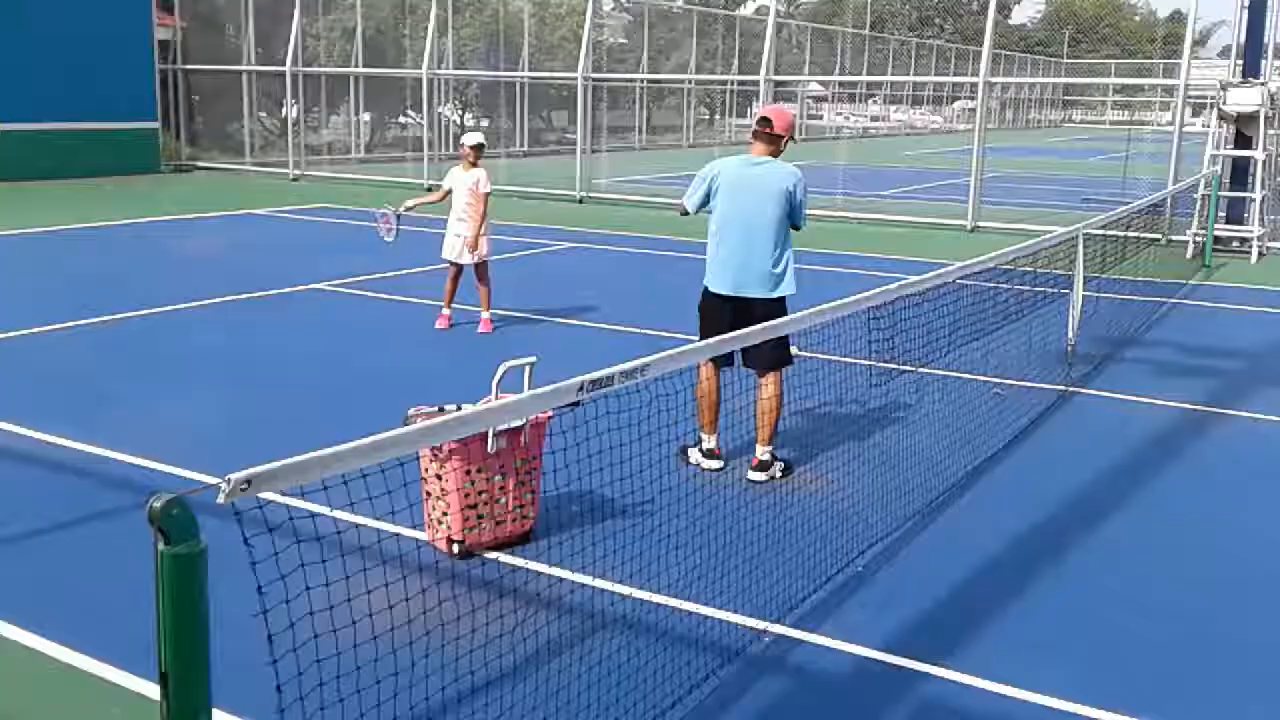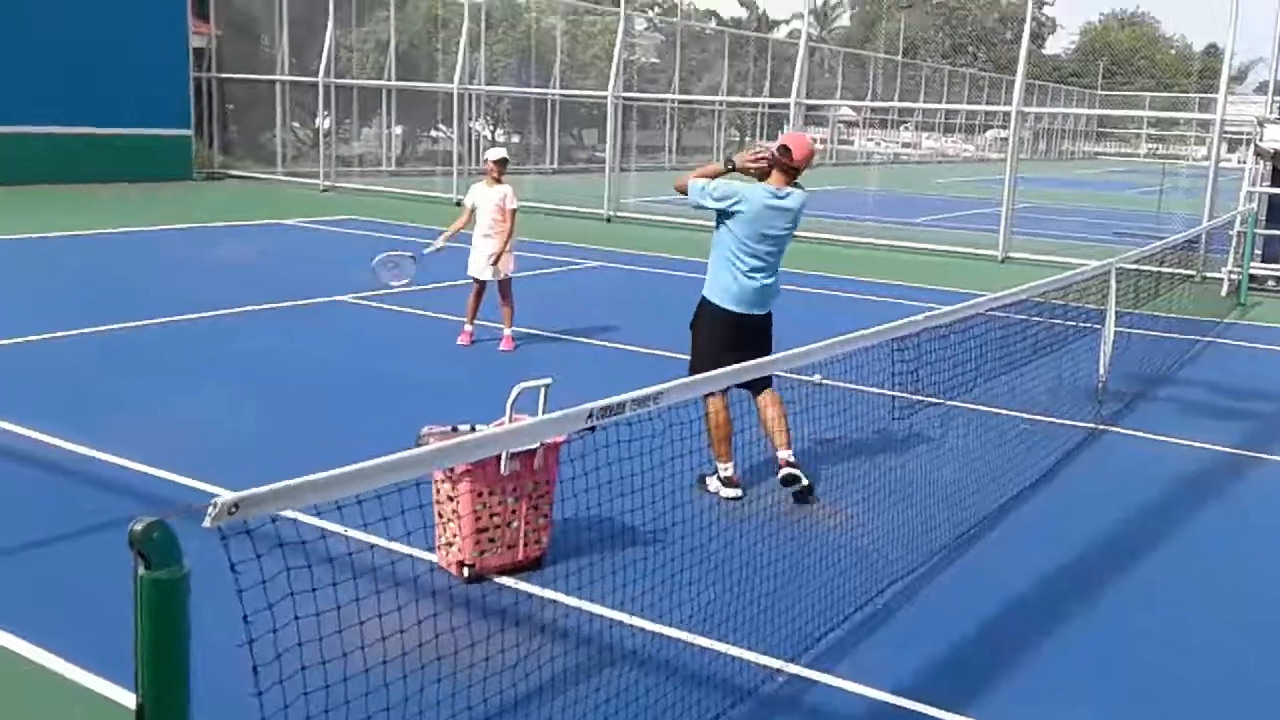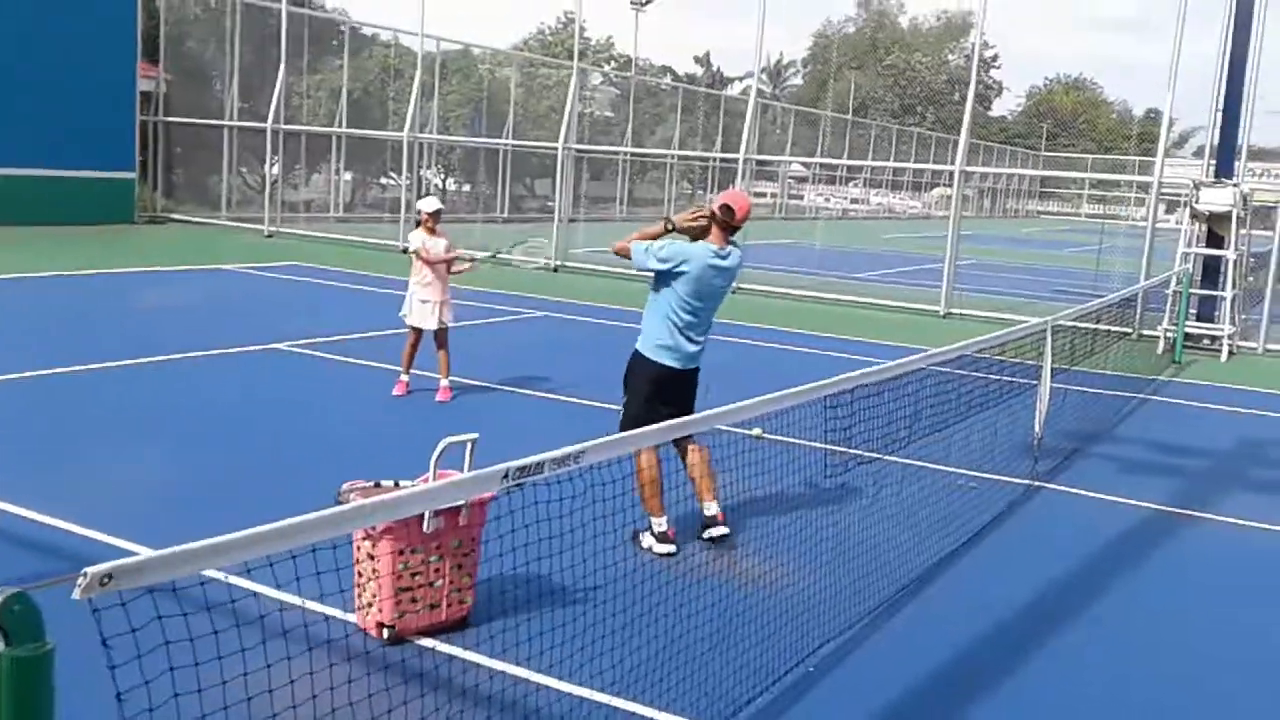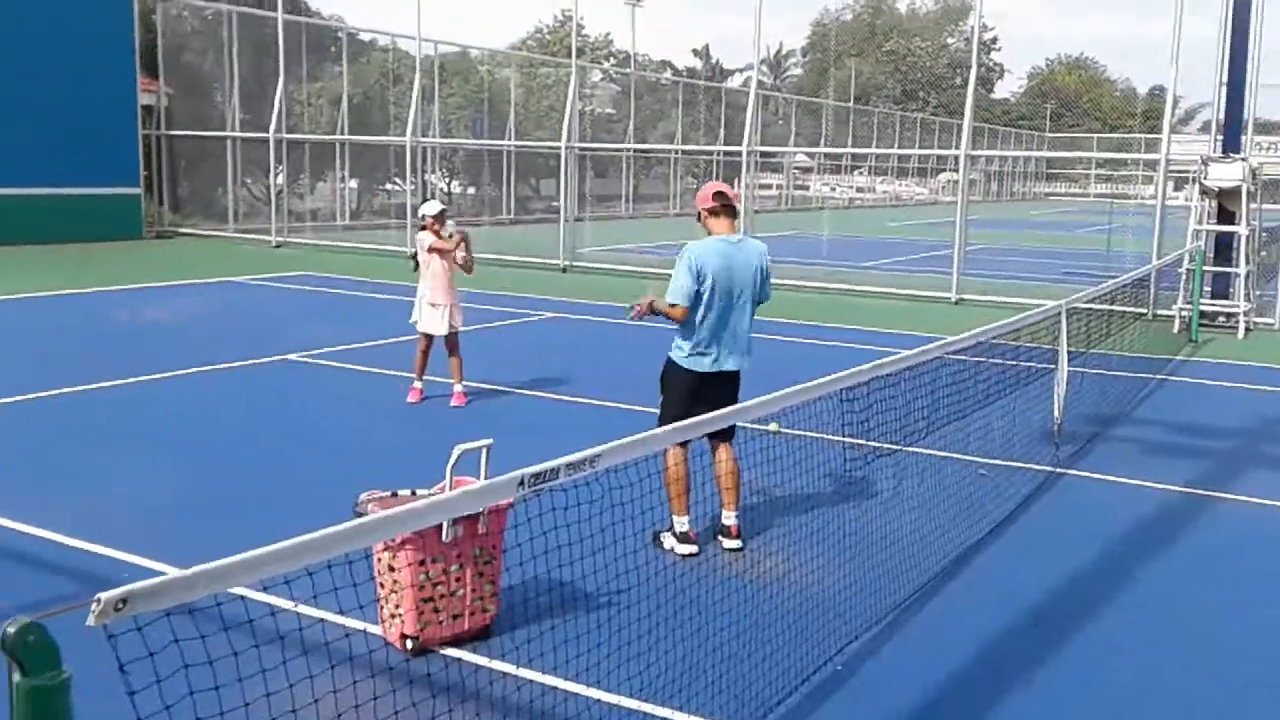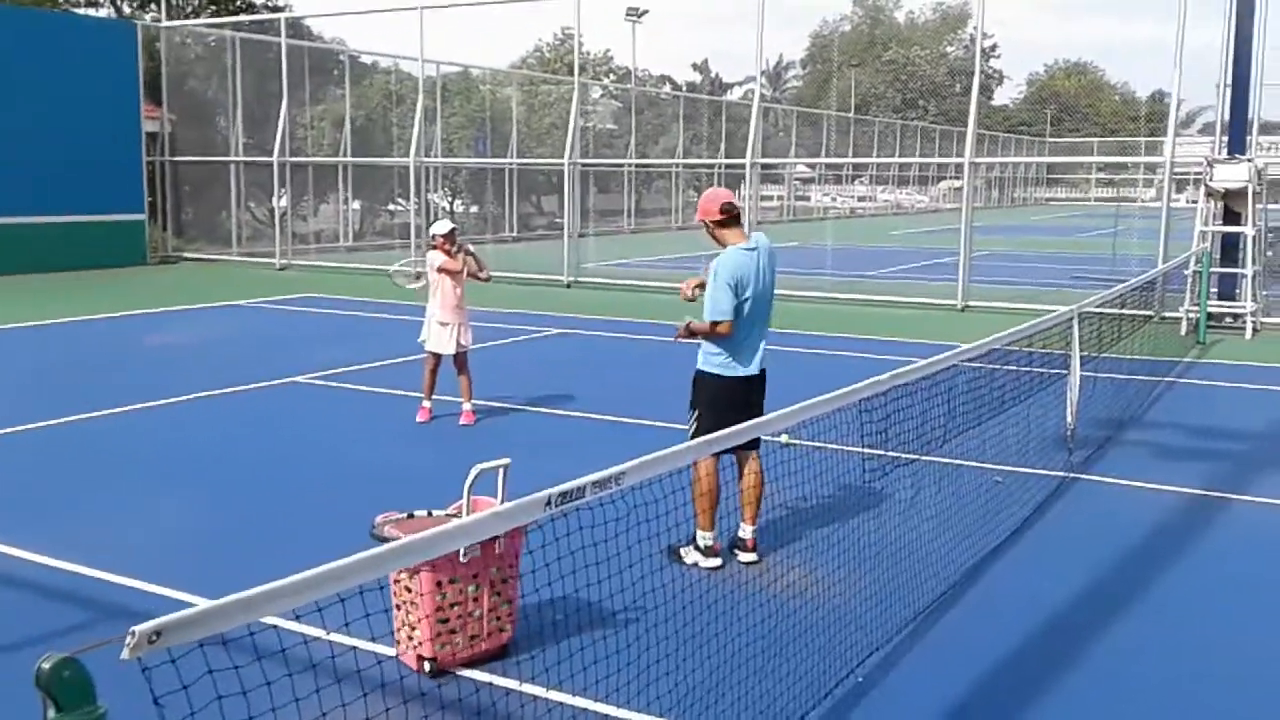
dt=0.4s
person 1, frame 1
left shoulder: (718, 169)
right shoulder: (791, 176)
left elbow: (685, 207)
right elbow: (796, 224)
left hip: (720, 286)
right hip: (768, 290)
left knee: (709, 363)
right knee: (769, 373)
left ankle: (708, 448)
right ankle: (763, 459)
person 1, frame 2
left shoulder: (738, 194)
right shoulder: (797, 201)
left elbow: (681, 184)
left wrist: (732, 164)
right wrist: (762, 174)
left hip: (720, 305)
right hip: (759, 309)
left knee: (713, 390)
right knee: (761, 386)
left ankle: (725, 475)
right ankle: (786, 459)
person 1, frame 3
left shoulder: (680, 253)
right shoulder: (734, 259)
left elbow: (620, 248)
left wrist: (669, 224)
right wrist: (695, 232)
left hip: (653, 360)
right hip: (688, 363)
left knee: (645, 444)
right knee: (686, 440)
left ankle: (660, 531)
right ankle: (713, 515)
person 1, frame 4
left shoulder: (694, 253)
right shoulder: (758, 252)
left elbow: (678, 312)
left wrist: (652, 306)
left hip: (688, 364)
right hip: (730, 364)
left knee: (674, 443)
right knee: (723, 442)
left ankle: (681, 531)
right ankle: (730, 525)
person 1, frame 5
left shoulder: (724, 266)
right shoulder: (764, 246)
left elbow: (723, 327)
left wrist: (692, 328)
right wrist: (703, 284)
left hip: (719, 373)
right hip: (753, 371)
left knee: (704, 455)
right knee: (748, 454)
left ankle: (705, 545)
right ankle: (747, 539)
person 2, frame 1
left shoulder: (481, 174)
right shoulder: (454, 172)
left elbow: (483, 209)
right elbow: (440, 195)
left wrist: (475, 236)
right wrist: (415, 202)
left hip: (474, 232)
right hip: (455, 230)
left knee: (481, 275)
right knee: (453, 273)
left ankle: (486, 317)
right ankle: (446, 313)
person 2, frame 2
left shoulder: (506, 191)
right shoulder: (476, 189)
left elbow: (509, 225)
right elbow: (465, 218)
left wrist: (501, 249)
right wrist: (446, 235)
left hip: (499, 248)
right hip: (478, 247)
left knee: (505, 291)
right knee: (477, 289)
left ankle: (508, 334)
right ankle: (468, 329)
person 2, frame 3
left shoulder: (443, 239)
right shoulder: (415, 237)
left elbow: (448, 269)
right elbow: (430, 259)
left wrist: (463, 266)
right wrist: (456, 255)
left hip: (441, 297)
right hip: (419, 295)
left knee: (442, 341)
right knee: (413, 340)
left ankle: (444, 384)
right ankle: (403, 379)
person 2, frame 4
left shoulder: (451, 241)
right shoulder: (422, 237)
left elbow: (468, 269)
right elbow: (449, 247)
left wrist: (466, 242)
right wrist: (460, 237)
left hip: (449, 300)
right hip: (429, 300)
left knee: (453, 346)
right knee: (424, 345)
left ankle: (458, 389)
right ankle: (417, 386)
person 2, frame 5
left shoulder: (462, 260)
right shoulder: (433, 256)
left elbow: (485, 276)
right elbow: (457, 267)
left wrist: (472, 254)
right wrist: (461, 252)
left hip: (458, 318)
right hip: (438, 319)
left knee: (462, 365)
right knee: (432, 364)
left ankle: (467, 408)
right ankle: (426, 405)
